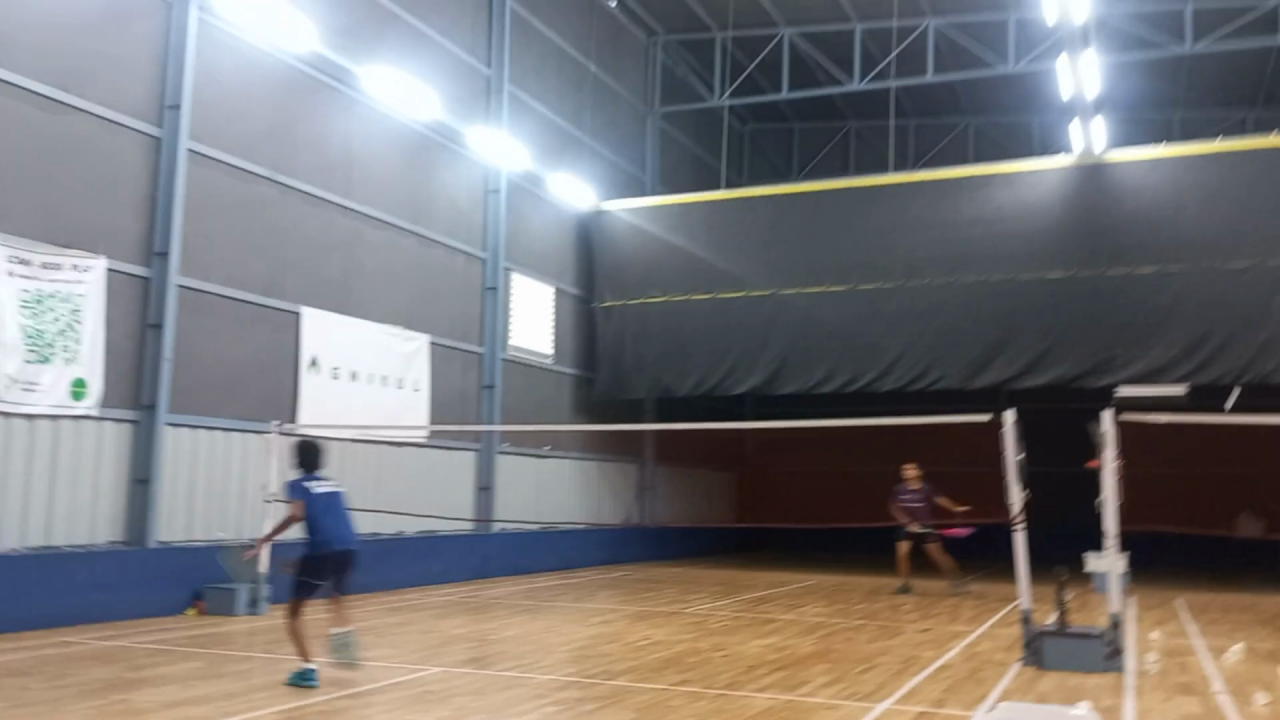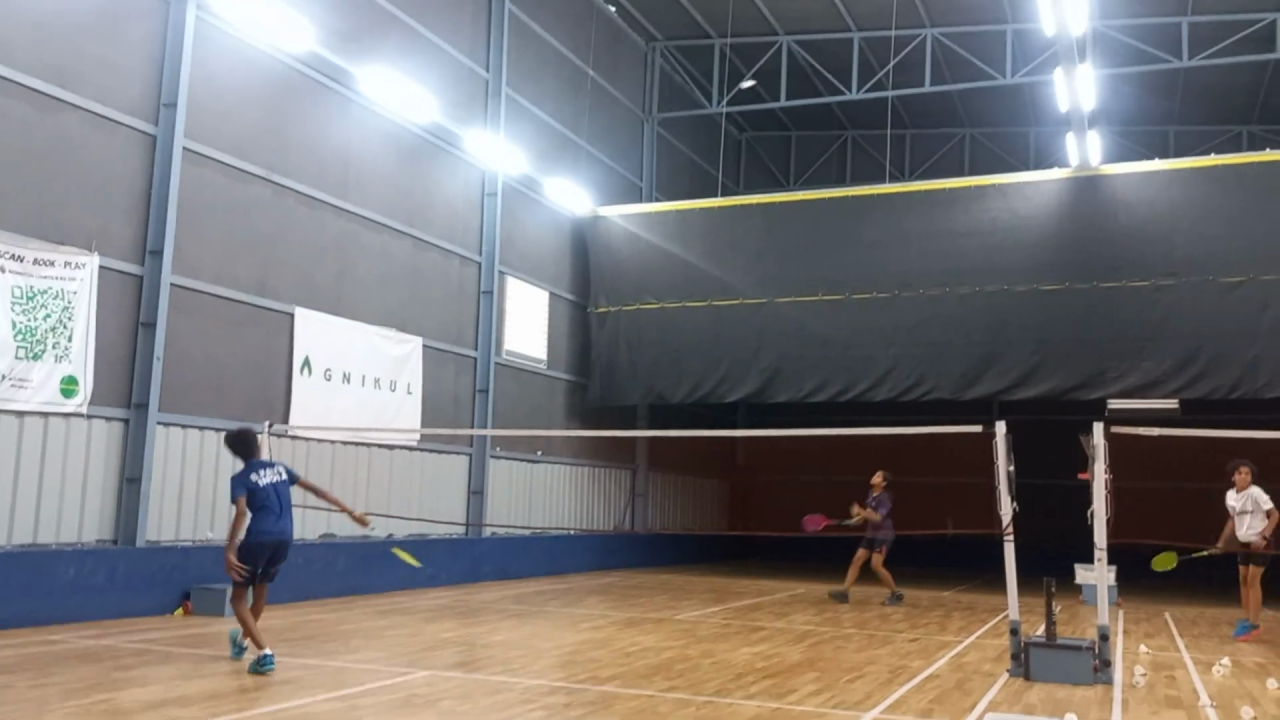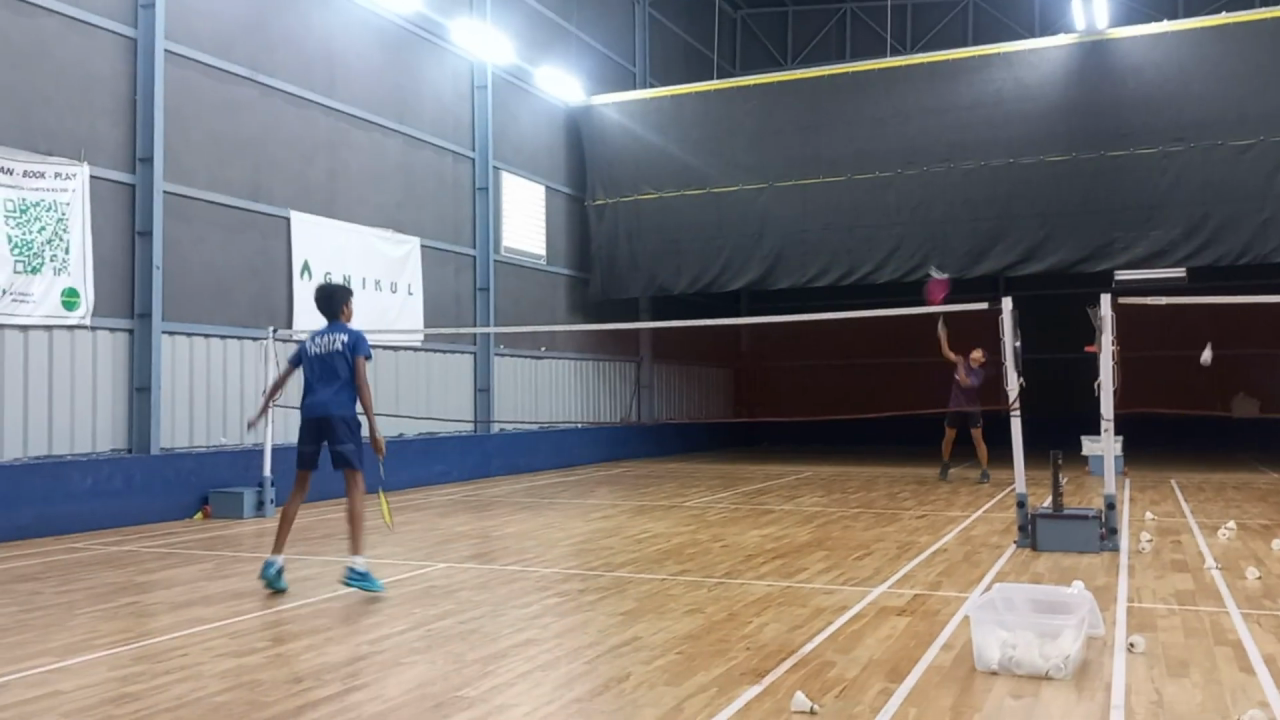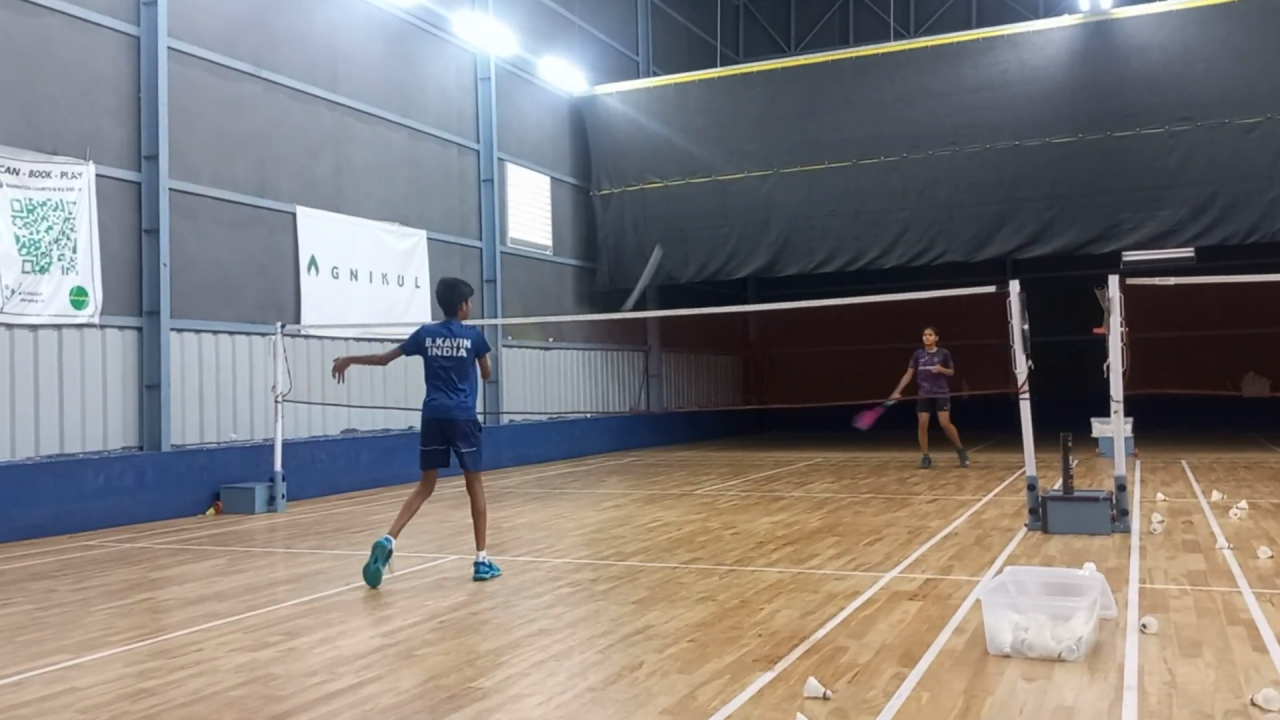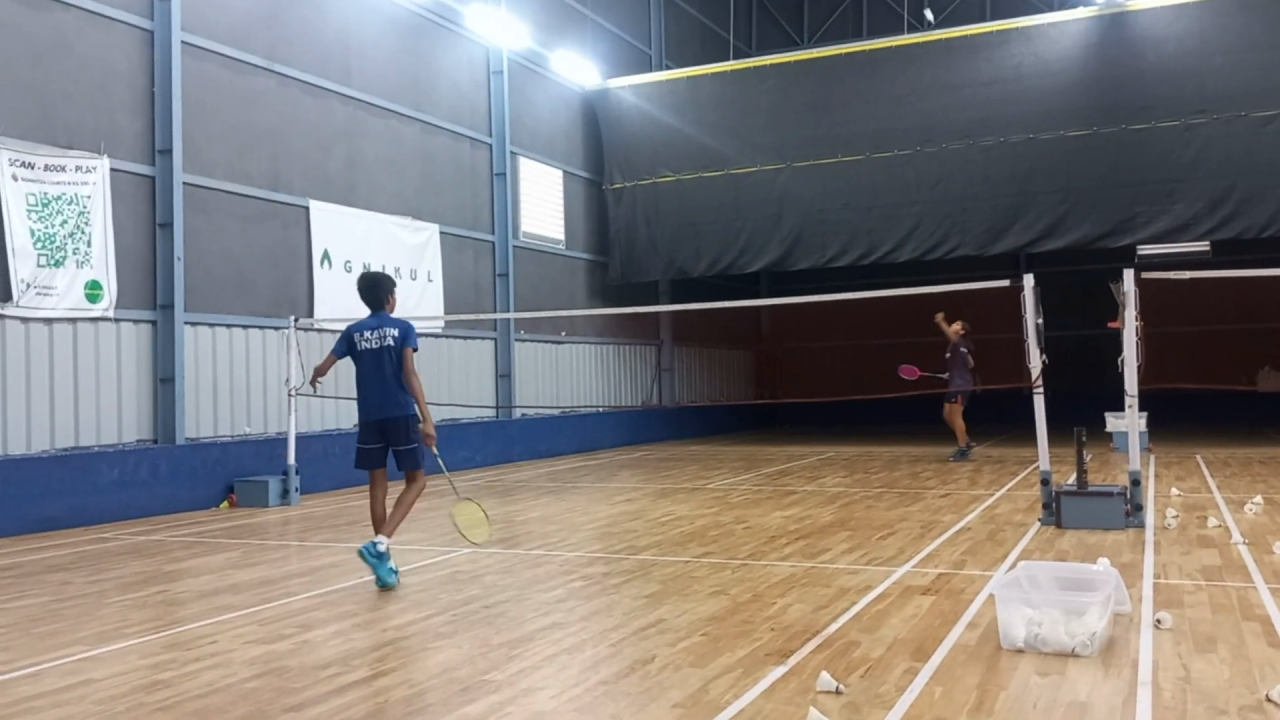
dt=1s
person 1, frame 1
left shoulder: (298, 485)
right shoulder: (335, 486)
left elbow: (296, 514)
left wrist: (263, 540)
right wrist: (301, 562)
left hip: (323, 548)
right hip: (349, 547)
left knee: (294, 612)
right knee: (337, 596)
left ankle: (308, 668)
right ankle: (342, 631)
person 1, frame 2
left shoulder: (241, 479)
right shoulder: (281, 469)
left elbow: (242, 513)
right elbow: (316, 490)
left wrist: (230, 551)
right wrist: (350, 511)
left hip: (259, 539)
right hip: (284, 538)
left knee: (239, 598)
right knee: (260, 588)
left ankle: (265, 653)
right ankle: (244, 640)
person 1, frame 3
left shoulder: (310, 340)
right shoulder: (354, 337)
left elbow: (280, 379)
right elbow: (361, 382)
left wrist: (263, 410)
right wrist: (374, 428)
left hip: (310, 418)
right hip: (339, 416)
left knee: (299, 490)
right knee: (356, 487)
left ankle: (275, 561)
right ankle: (357, 566)
person 1, frame 4
left shoulder: (425, 333)
right shoulder: (474, 335)
left elbow: (384, 359)
right elbow: (486, 374)
left wrist: (348, 360)
right wrist: (485, 367)
left hip: (433, 416)
right hip: (463, 417)
left knee: (425, 486)
right knee: (475, 485)
left ankle: (387, 541)
right ankle: (482, 560)
person 1, frame 5
left shoulder: (353, 331)
right shoulder: (403, 328)
left elbow: (322, 369)
right elbow: (409, 374)
left wrist: (314, 376)
right wrist: (426, 418)
left hip: (369, 417)
right hip: (399, 414)
left knee: (378, 488)
right knee: (416, 481)
left ankle: (386, 564)
right ankle: (380, 543)
